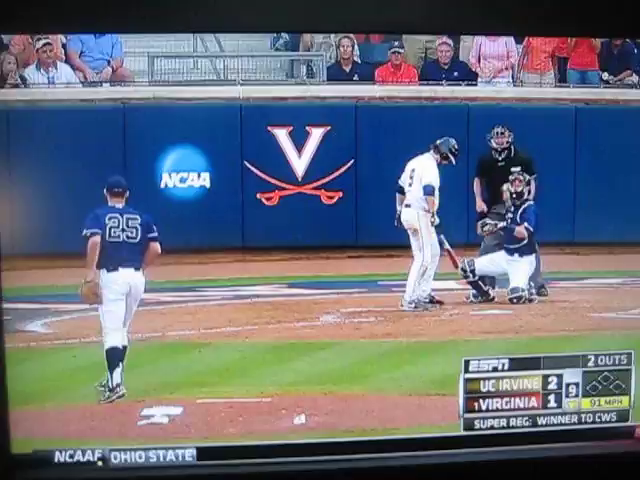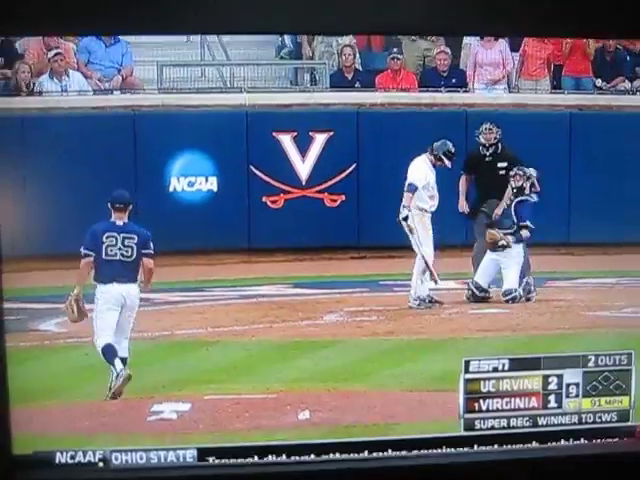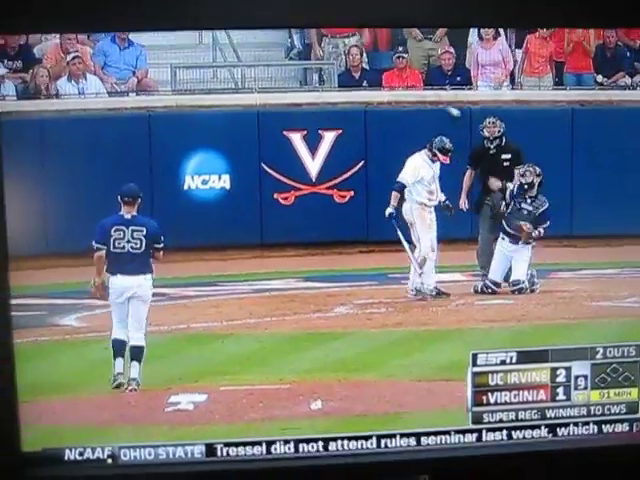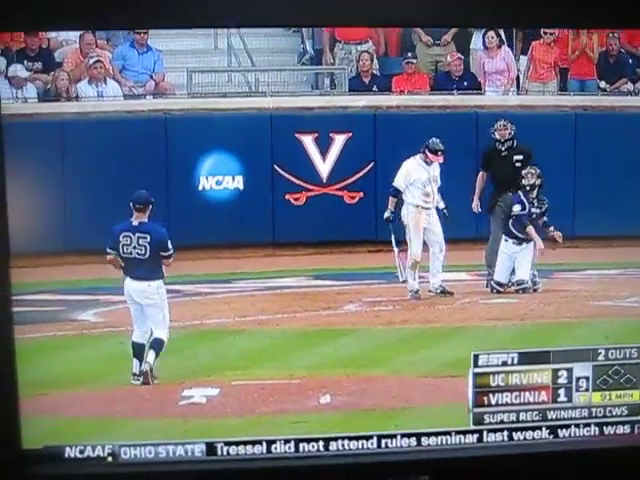
dt=0.3s
person 1, frame 1
left shoulder: (97, 215)
right shoulder: (141, 218)
left elbow: (93, 242)
right elbow: (156, 249)
left wrist: (91, 271)
left hip: (111, 278)
right hip: (135, 278)
left knee: (112, 332)
right knee: (121, 329)
left ankle: (114, 384)
right ankle: (113, 379)
person 1, frame 2
left shoulder: (96, 230)
right shoulder: (141, 233)
left elbow: (86, 262)
right elbow: (149, 265)
left wrist: (78, 288)
right wrist: (146, 283)
left hip: (107, 290)
right hip: (131, 290)
left knee: (104, 338)
right knee: (122, 339)
left ankle: (120, 370)
right ankle: (117, 382)
person 1, frame 3
left shoulder: (106, 224)
right shoulder: (150, 225)
left elbow: (99, 255)
right elbow: (158, 255)
left wrist: (99, 276)
left hip: (117, 281)
right hip: (142, 281)
left knee: (119, 328)
right knee: (137, 331)
left ankle: (118, 372)
right ankle: (133, 377)
person 1, frame 4
left shoulder: (119, 230)
right shoulder: (158, 232)
left elbow: (110, 258)
right elbow: (168, 261)
left hip: (130, 285)
right hip: (152, 287)
left knee: (140, 329)
right knee: (160, 330)
left ankle: (137, 372)
right ankle: (148, 363)
person 2, frame 1
left shoulder: (523, 159)
right shoulder: (485, 160)
left elbow: (531, 183)
right elbow: (478, 180)
right wrist: (479, 200)
right hip: (494, 208)
right knee: (488, 246)
left ankle: (537, 283)
right ankle: (485, 287)
person 2, frame 2
left shoulder: (509, 157)
right shoulder: (474, 157)
right elbow: (465, 177)
left wrist: (503, 205)
right wrist: (462, 199)
left hip: (505, 203)
right hip: (483, 206)
right knee: (481, 245)
left ankle: (525, 280)
person 2, frame 3
left shoulder: (513, 150)
right shoulder: (478, 151)
right elbow: (470, 173)
right wrist: (463, 195)
right hip: (487, 198)
right knee: (486, 237)
right ankle: (486, 275)
person 2, frame 4
left shoulder: (523, 152)
right shoulder: (490, 153)
right elbow: (483, 175)
right wrist: (476, 198)
right hip: (499, 198)
right knee: (496, 237)
right ankle: (492, 275)
person 3, frame 1
left shoulder: (416, 162)
right shoulder: (430, 165)
left elbow: (400, 188)
right elbow: (428, 191)
left wrist: (399, 211)
right wrist: (433, 215)
left hip: (410, 212)
right hip: (419, 214)
left knee: (433, 253)
right knee: (423, 257)
person 3, frame 2
left shoulder: (426, 165)
right shoulder: (421, 165)
right elbow: (410, 188)
right wrist: (405, 210)
left hip: (421, 215)
right hip: (416, 215)
left knee: (427, 254)
right knee: (425, 255)
left ankle: (423, 294)
person 3, frame 3
left shoulder: (435, 162)
right shoulder: (416, 161)
right elbow: (400, 185)
left wrist: (444, 200)
right wrist: (392, 206)
left hip: (429, 209)
right hip: (415, 209)
left knee: (431, 248)
right knee: (423, 248)
left ankle: (431, 287)
right ankle: (414, 287)
person 3, frame 4
left shoulder: (435, 166)
right shoulder: (410, 165)
right elbow: (396, 189)
left wrist: (442, 207)
right wrist: (389, 211)
left hip: (430, 212)
right hip: (413, 212)
left knee: (438, 247)
right knee: (415, 251)
left ankle: (436, 285)
right ankle: (413, 288)
person 4, frame 1
left shoulder: (529, 207)
right shoulder: (510, 205)
left elbow: (524, 233)
left wrist: (501, 226)
left hip: (523, 260)
right hip: (505, 255)
left knee: (515, 296)
right knee: (466, 267)
left ankle: (528, 291)
right ankle: (486, 295)
person 4, frame 2
left shoulder: (527, 201)
right shoulder: (515, 196)
left elbow: (526, 231)
left wrist: (511, 239)
left hip: (513, 250)
right hip: (496, 249)
left knee: (510, 296)
left ankle: (526, 286)
right ankle: (483, 293)
person 4, frame 3
left shoulder: (542, 203)
right shoulder: (516, 191)
left elbow: (543, 228)
left wrist: (536, 233)
left hip: (523, 246)
right hip: (505, 242)
left knee: (517, 287)
right knee: (489, 288)
left ankle: (531, 279)
person 4, frame 4
left shoulder: (542, 201)
right shoulder: (518, 197)
right elbow: (523, 221)
left wrist: (552, 232)
right wrist: (537, 240)
left hip: (527, 246)
right hip: (508, 243)
left knee: (522, 287)
right knee: (497, 288)
left ankle: (532, 277)
